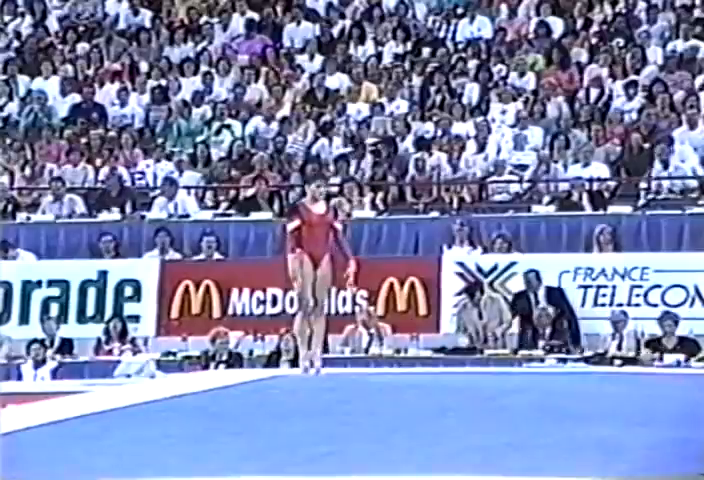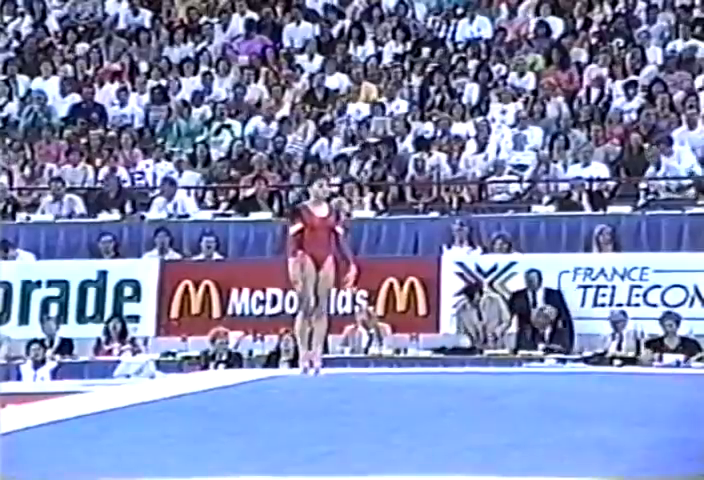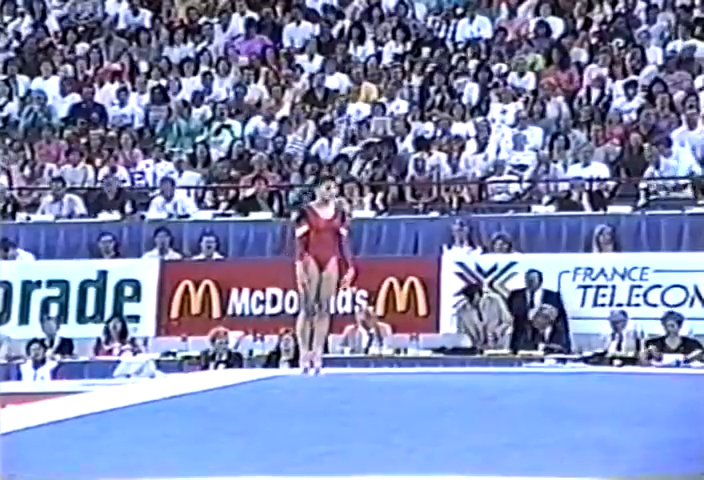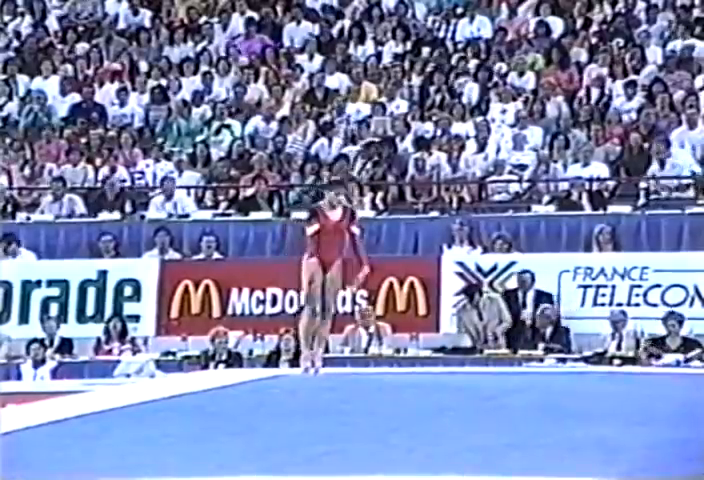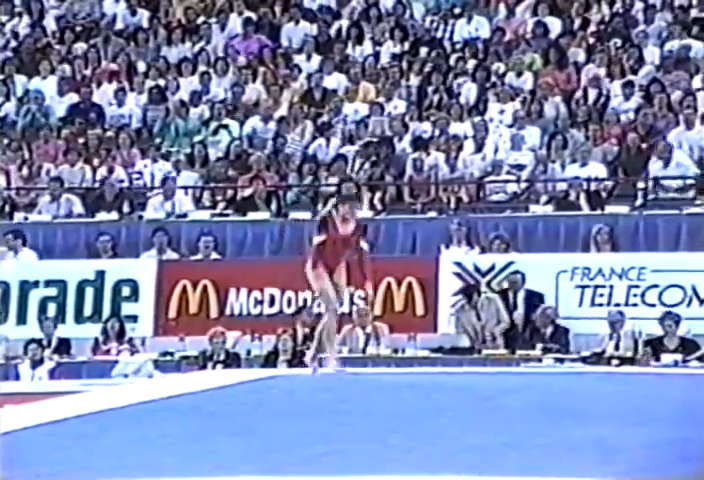
dt=0.2s
person 1, frame 1
left shoulder: (330, 210)
right shoulder: (298, 209)
left elbow: (339, 237)
right elbow: (292, 238)
left wrist: (351, 261)
right wrist: (292, 262)
left hip: (324, 260)
right hip: (304, 259)
left knee: (320, 308)
right knee: (305, 307)
left ankle: (317, 355)
right ankle: (304, 355)
person 1, frame 2
left shoulder: (333, 213)
right shoulder: (300, 211)
left elbow: (340, 241)
right elbow: (294, 241)
left wrist: (351, 265)
right wrist: (293, 265)
left hip: (327, 262)
right hip: (307, 260)
left knee: (322, 309)
right knee: (306, 308)
left ankle: (317, 355)
right ankle: (304, 356)
person 1, frame 3
left shoulder: (339, 213)
right shoulder: (306, 212)
left elbow: (343, 242)
right elbow: (300, 243)
left wrist: (349, 268)
right wrist: (300, 268)
left hip: (331, 263)
right hip: (311, 262)
left knee: (324, 310)
right knee: (308, 309)
left ankle: (317, 356)
right ankle: (305, 356)
person 1, frame 4
left shoulder: (349, 213)
right shoulder: (316, 212)
left elbow: (356, 240)
right elbow: (311, 241)
left wrist: (364, 266)
right wrist: (312, 266)
left hip: (335, 264)
right hip: (315, 262)
left knee: (327, 311)
right knee: (312, 309)
left ankle: (317, 356)
right ankle: (306, 355)
person 1, frame 5
left shoulder: (360, 227)
right shoulder: (326, 222)
left elbow: (363, 255)
right elbow: (317, 250)
left wrist: (368, 283)
right wrist: (315, 273)
left hip: (338, 268)
right hip: (319, 267)
left knee: (333, 313)
right knee: (332, 307)
left ankle: (313, 355)
right ankle: (331, 356)
